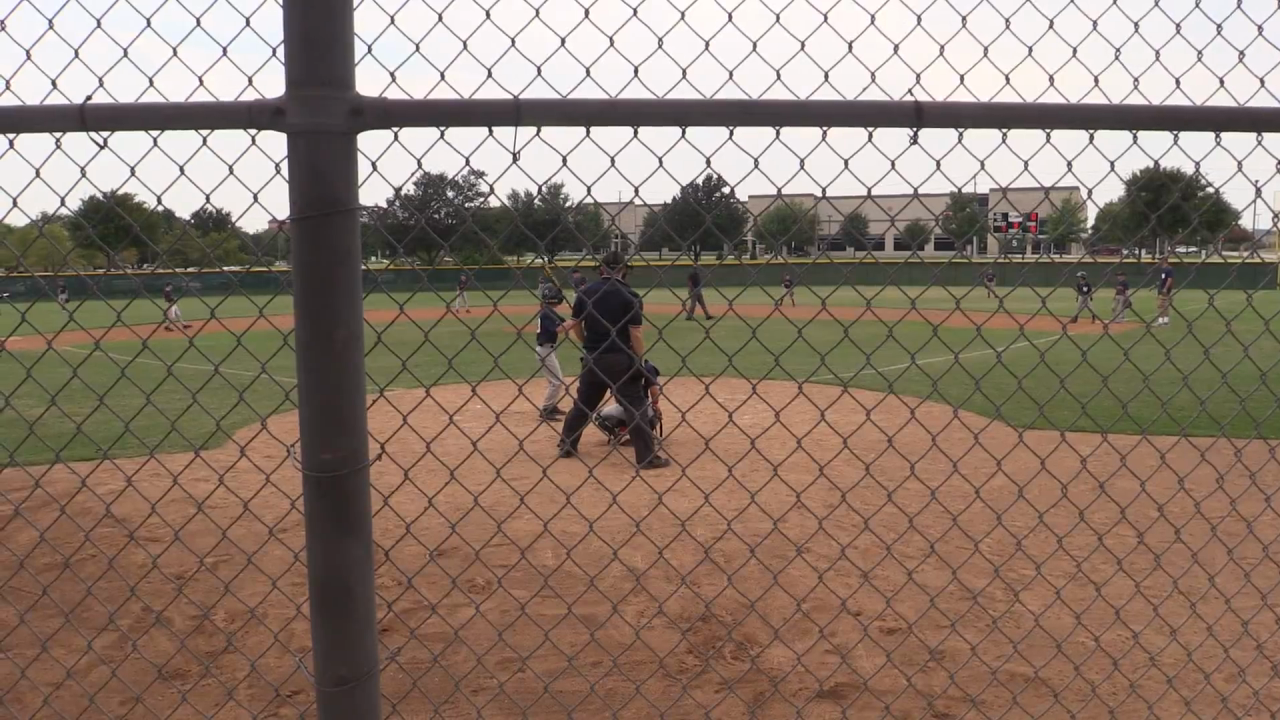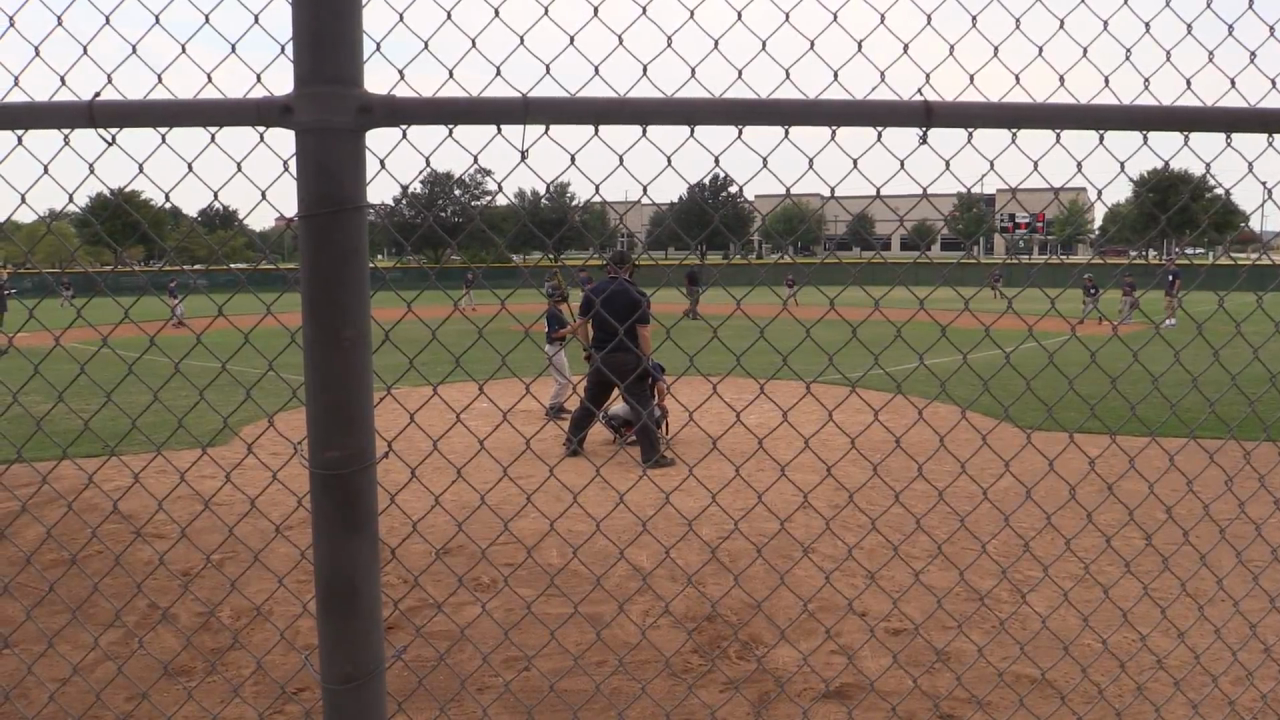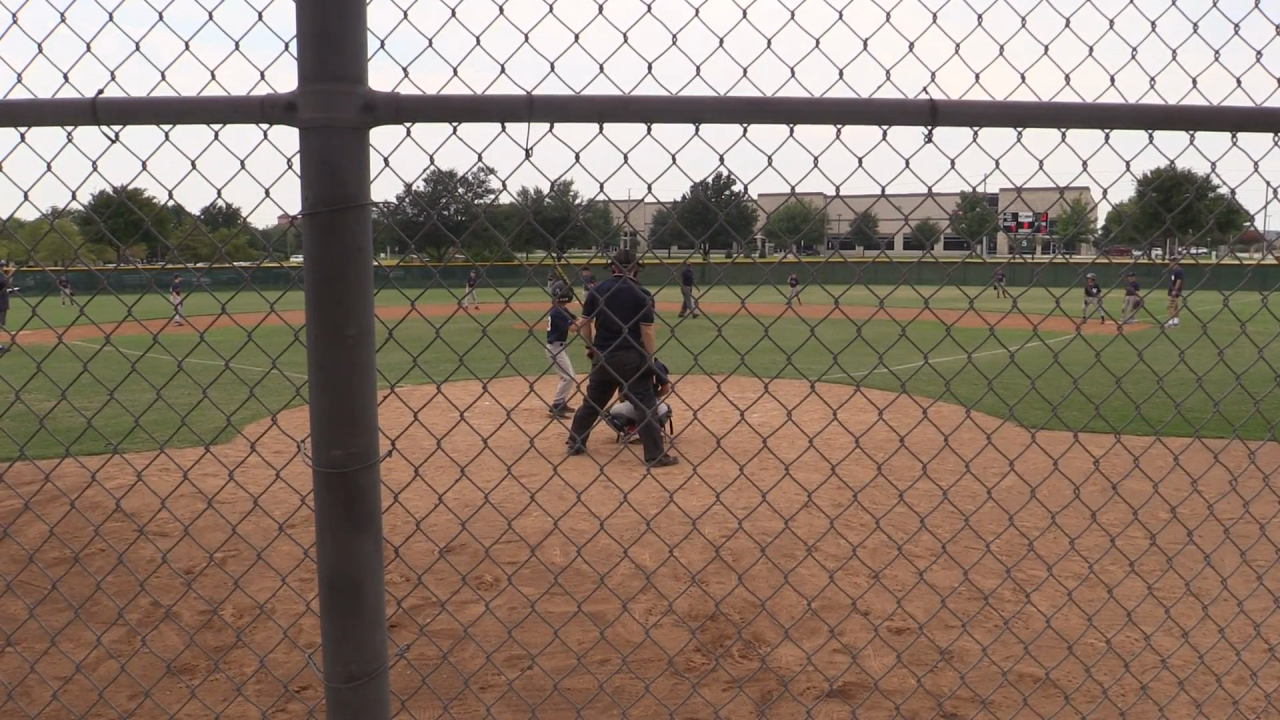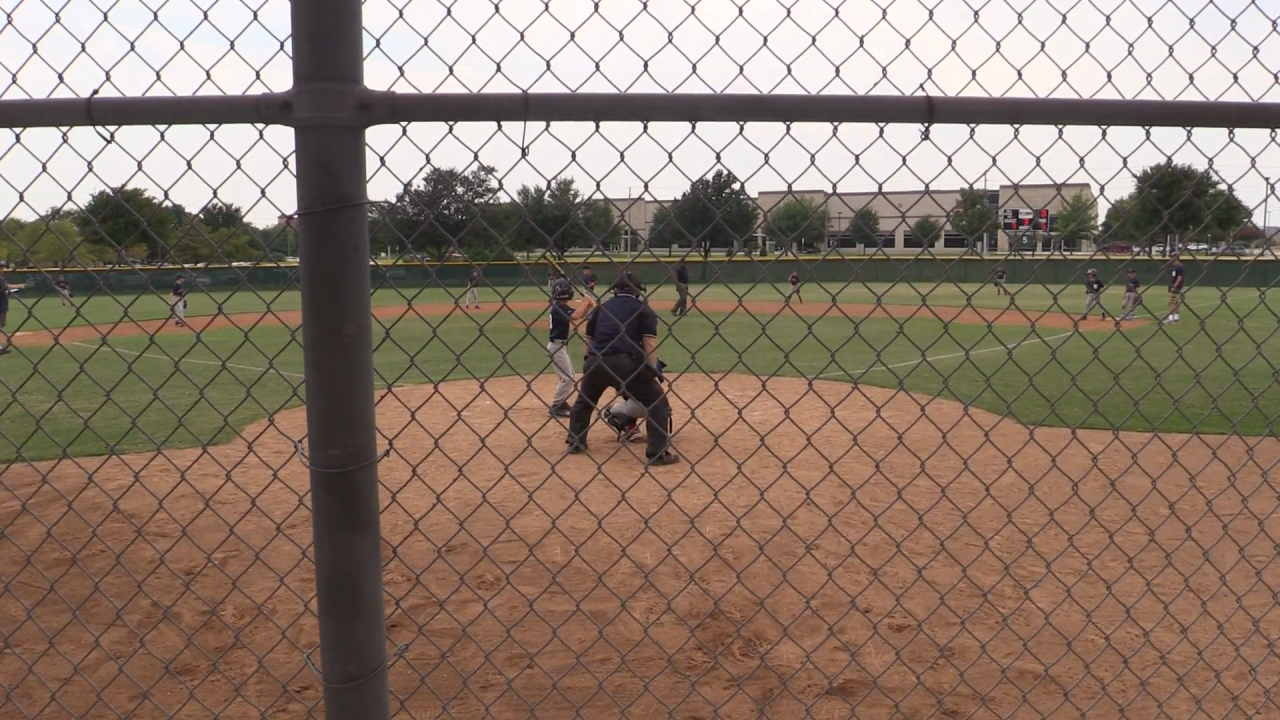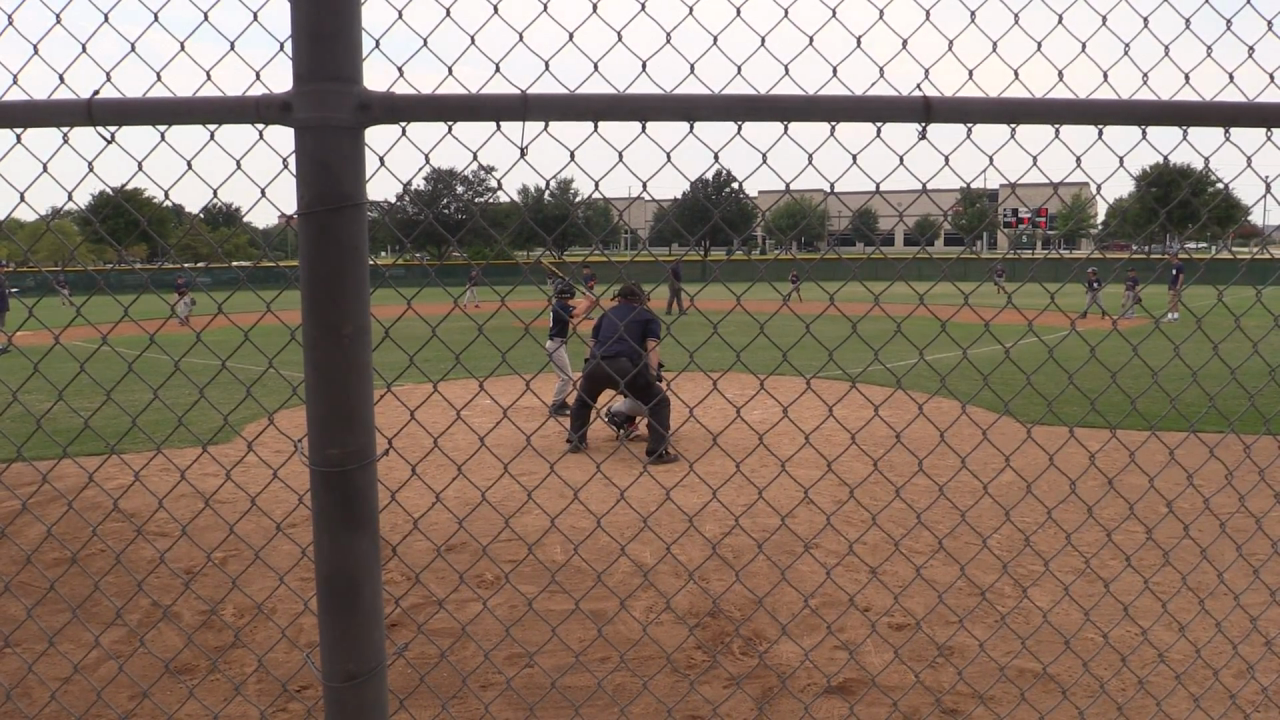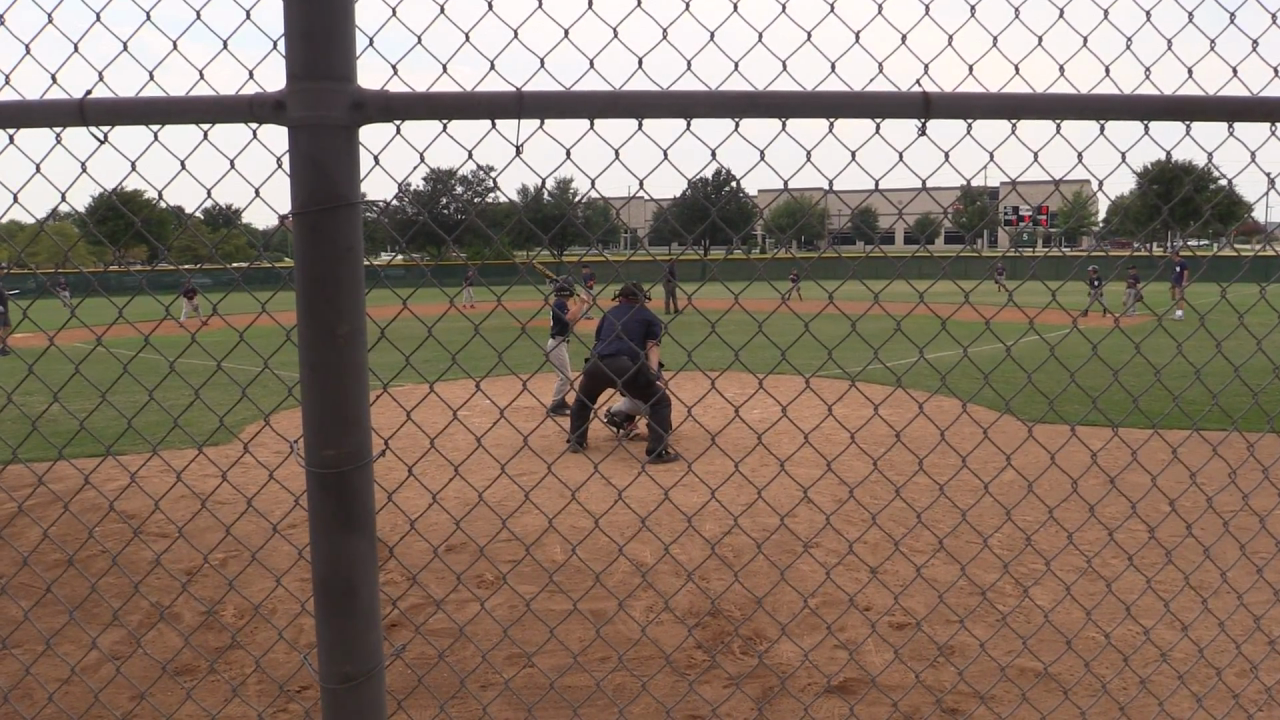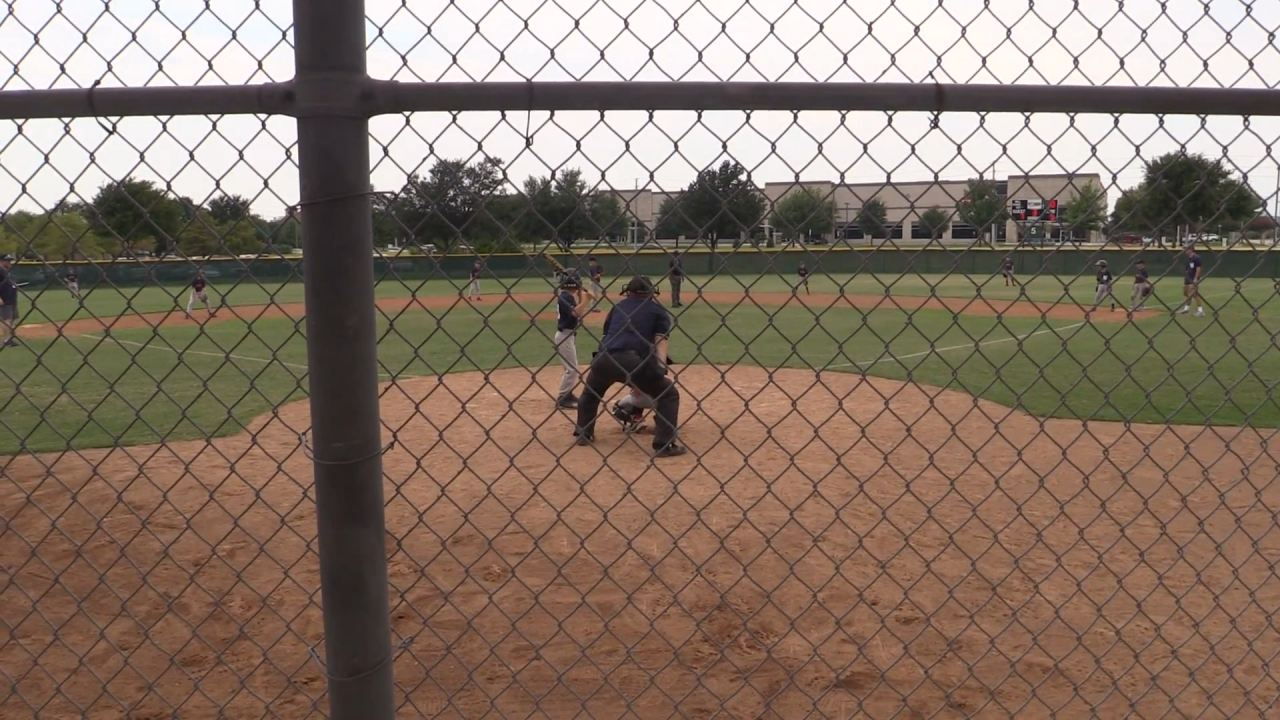
dt=0.4s
person 1, frame 1
left shoulder: (586, 292)
right shoulder: (630, 296)
left elbow: (574, 325)
right elbow: (635, 334)
right wrist: (639, 363)
left hip: (592, 359)
right hip: (620, 360)
left knee: (582, 404)
right knee: (634, 408)
left ankle: (566, 446)
right ankle: (647, 457)
person 1, frame 2
left shoulder: (594, 291)
right shoulder: (637, 295)
left elbow: (581, 324)
right elbow: (643, 333)
left wrist: (589, 349)
right wrist: (646, 361)
left hip: (600, 358)
right hip: (628, 358)
left knee: (589, 403)
right knee: (642, 407)
left ankle: (572, 445)
right ankle: (652, 456)
person 1, frame 3
left shoulder: (598, 290)
right shoulder: (641, 294)
left elbow: (585, 323)
right elbow: (647, 331)
left wrist: (591, 346)
right wrist: (650, 360)
left hip: (603, 356)
right hip: (631, 357)
left knee: (592, 402)
right knee: (646, 406)
left ankle: (574, 444)
right ankle: (655, 455)
person 1, frame 4
left shoulder: (602, 307)
right shoulder: (643, 309)
left elbow: (588, 338)
right elbow: (649, 342)
right wrist: (653, 372)
left hip: (596, 362)
right hip: (624, 362)
left knee: (584, 399)
right knee: (657, 402)
left ankle: (575, 442)
right ankle: (658, 453)
person 1, frame 5
left shoulder: (608, 313)
right shoulder: (649, 317)
left elbow: (593, 342)
right elbow: (653, 347)
right wrist: (653, 377)
left hip: (597, 366)
right hip: (625, 367)
left knee: (583, 400)
right knee: (660, 401)
left ankle: (575, 442)
right ankle: (658, 451)
person 1, frame 6
left shoulder: (610, 312)
right shoulder: (650, 317)
right elbow: (653, 347)
right wrist: (653, 377)
left hip: (597, 365)
right hip: (625, 366)
left knee: (583, 400)
right knee: (660, 401)
left ankle: (576, 442)
right ankle: (658, 451)
person 1, frame 7
left shoulder: (618, 306)
right shoulder: (658, 311)
right elbow: (661, 340)
right wrist: (661, 370)
left hip: (605, 359)
right hip: (633, 360)
left knee: (590, 393)
right knee: (668, 394)
left ankle: (583, 434)
right ankle: (665, 444)
